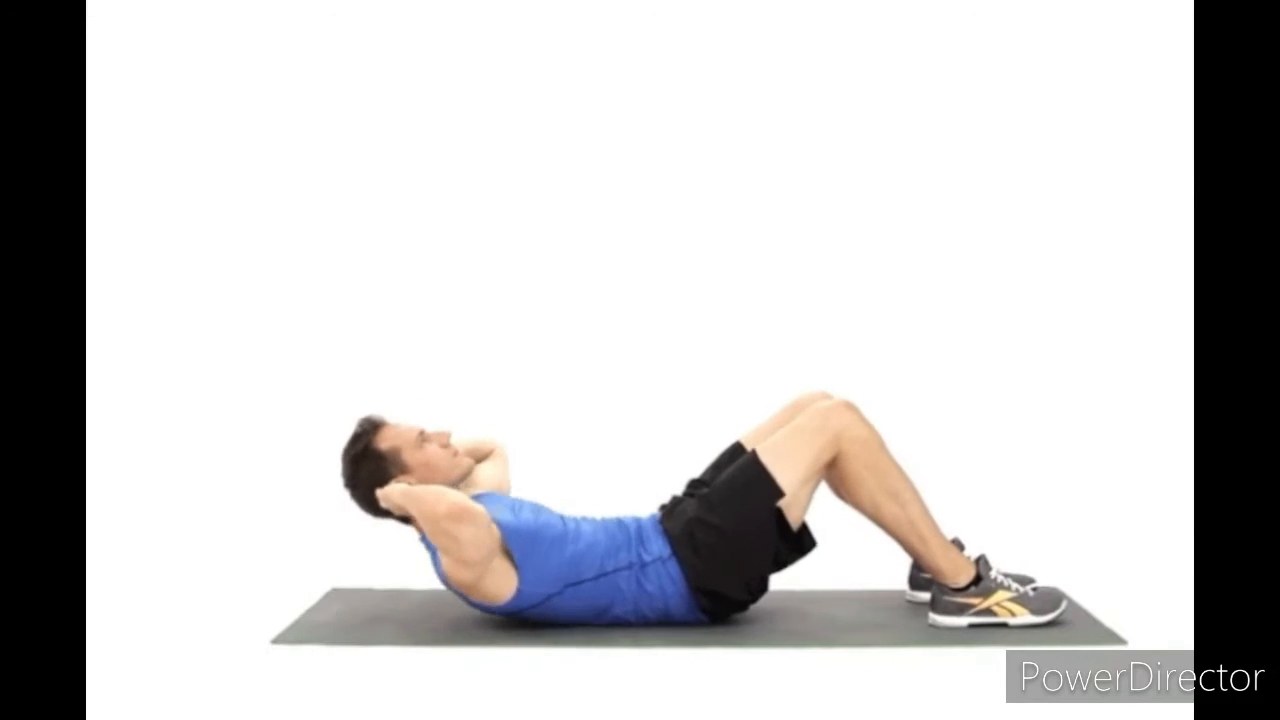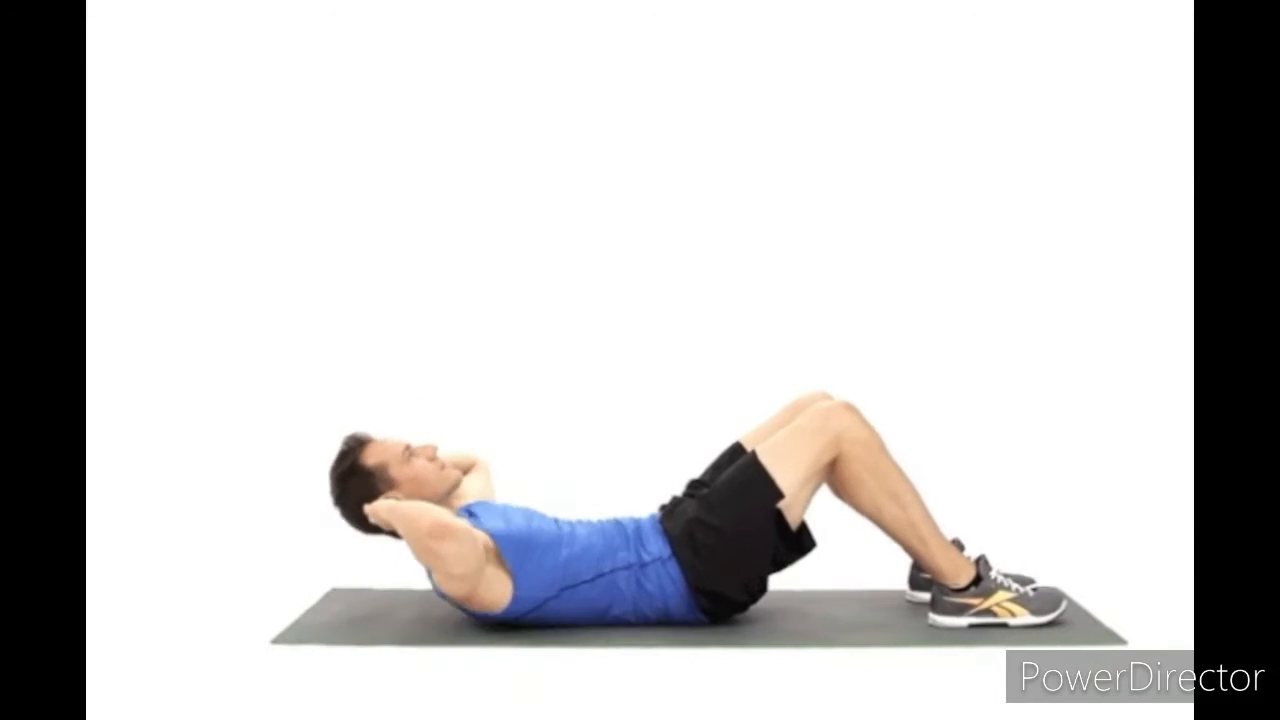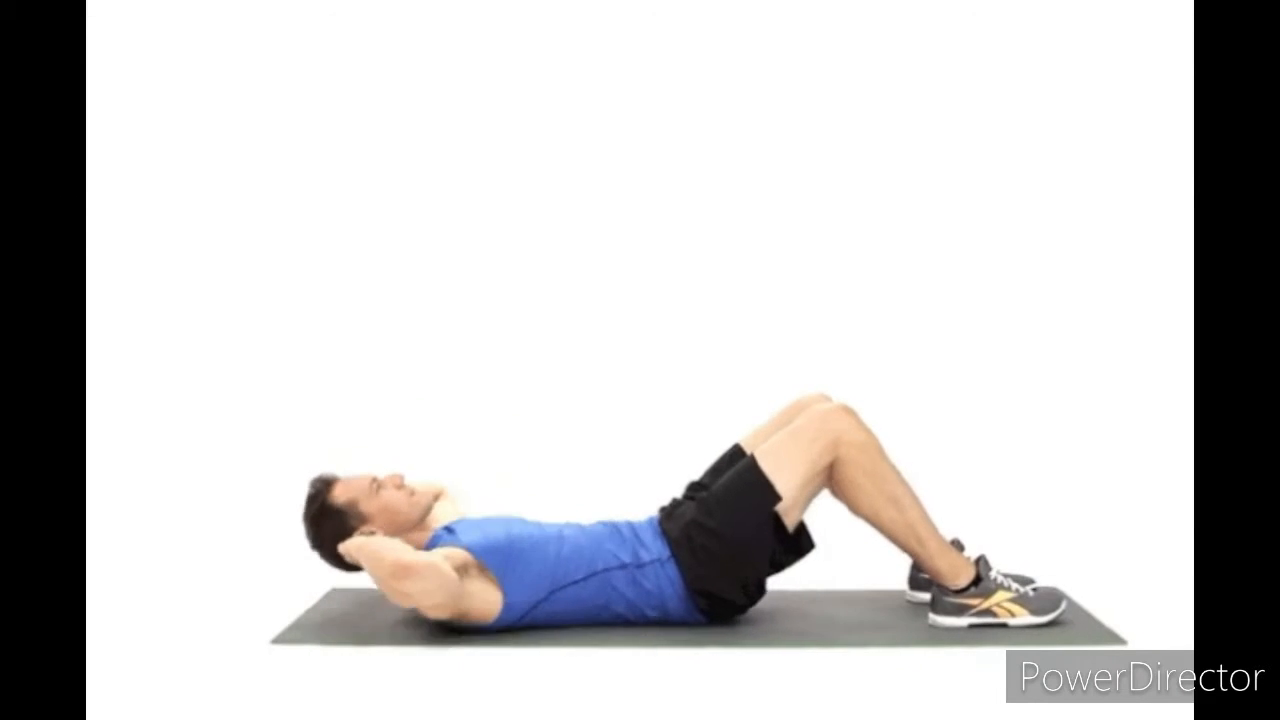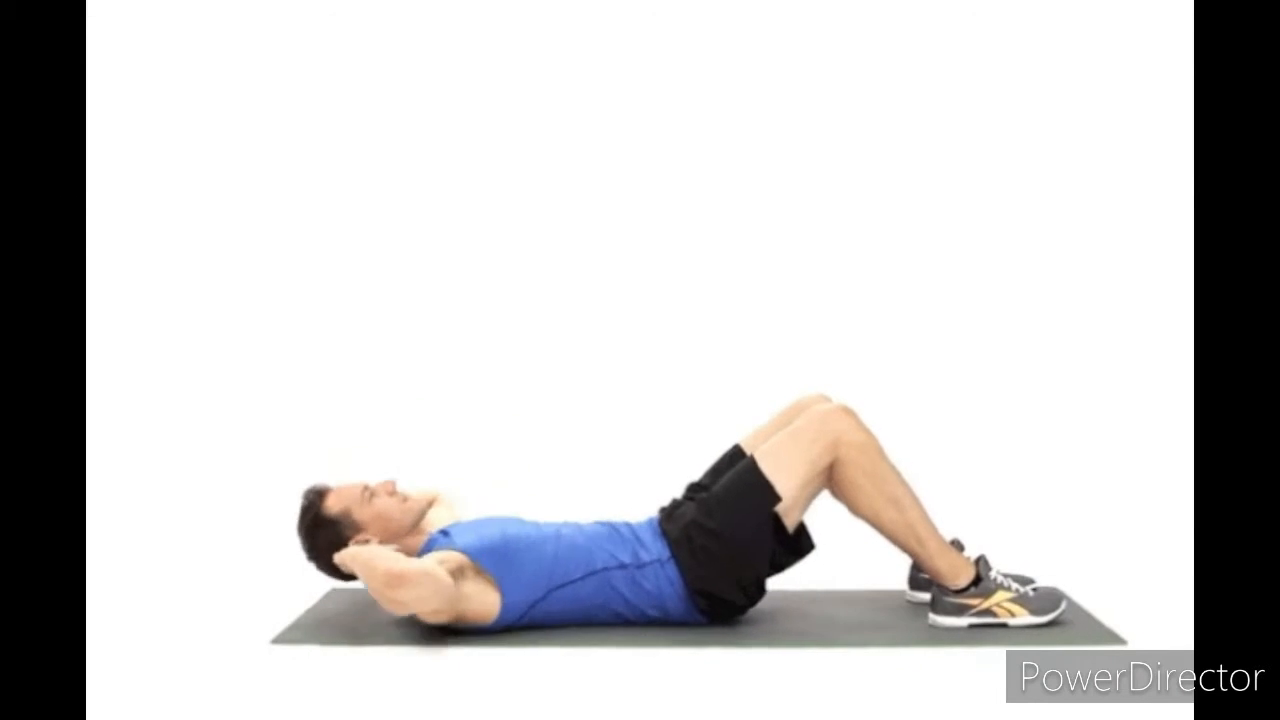
dt=0.1s
person 1, frame 1
left shoulder: (472, 512)
right shoulder: (467, 562)
left elbow: (495, 450)
right elbow: (455, 516)
left wrist: (442, 463)
right wrist: (407, 496)
left hip: (677, 537)
right hip: (697, 573)
left knee: (820, 408)
right knee: (837, 422)
left ankle: (940, 567)
right ankle: (966, 586)
person 1, frame 2
left shoulder: (466, 519)
right shoulder: (461, 569)
left elbow: (474, 462)
right elbow: (441, 533)
left wrist: (430, 469)
right wrist: (397, 510)
left hip: (673, 537)
right hip: (695, 574)
left knee: (819, 408)
right knee: (837, 424)
left ankle: (941, 566)
right ankle: (965, 586)
person 1, frame 3
left shoulder: (450, 542)
right shoulder: (446, 578)
left elbow: (442, 497)
right elbow: (409, 578)
left wrist: (399, 518)
right wrist: (361, 548)
left hip: (674, 542)
right hip: (695, 572)
left knee: (820, 412)
right knee: (834, 427)
left ankle: (941, 567)
right ankle: (962, 586)
person 1, frame 4
left shoulder: (447, 541)
right shoulder: (444, 580)
left elbow: (435, 502)
right elbow: (404, 586)
right wrist: (357, 556)
left hip: (673, 541)
right hip: (695, 572)
left knee: (819, 412)
right knee: (834, 428)
left ankle: (942, 567)
right ankle: (962, 586)
